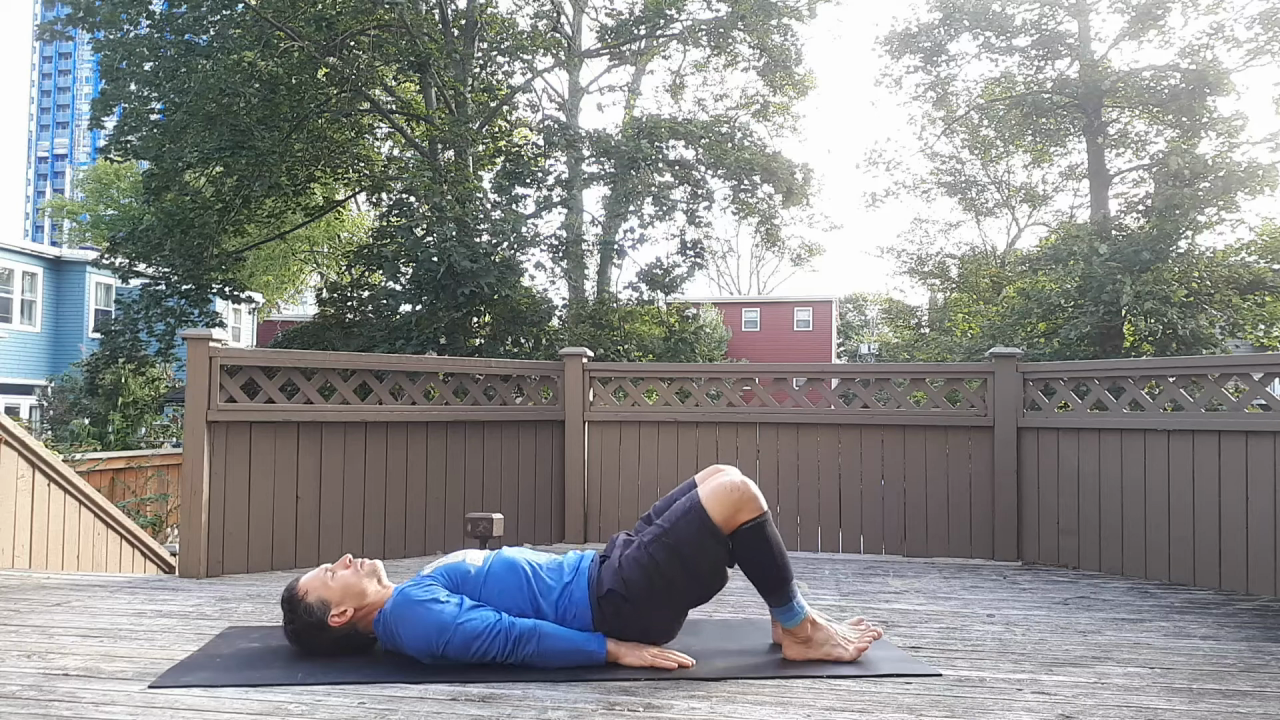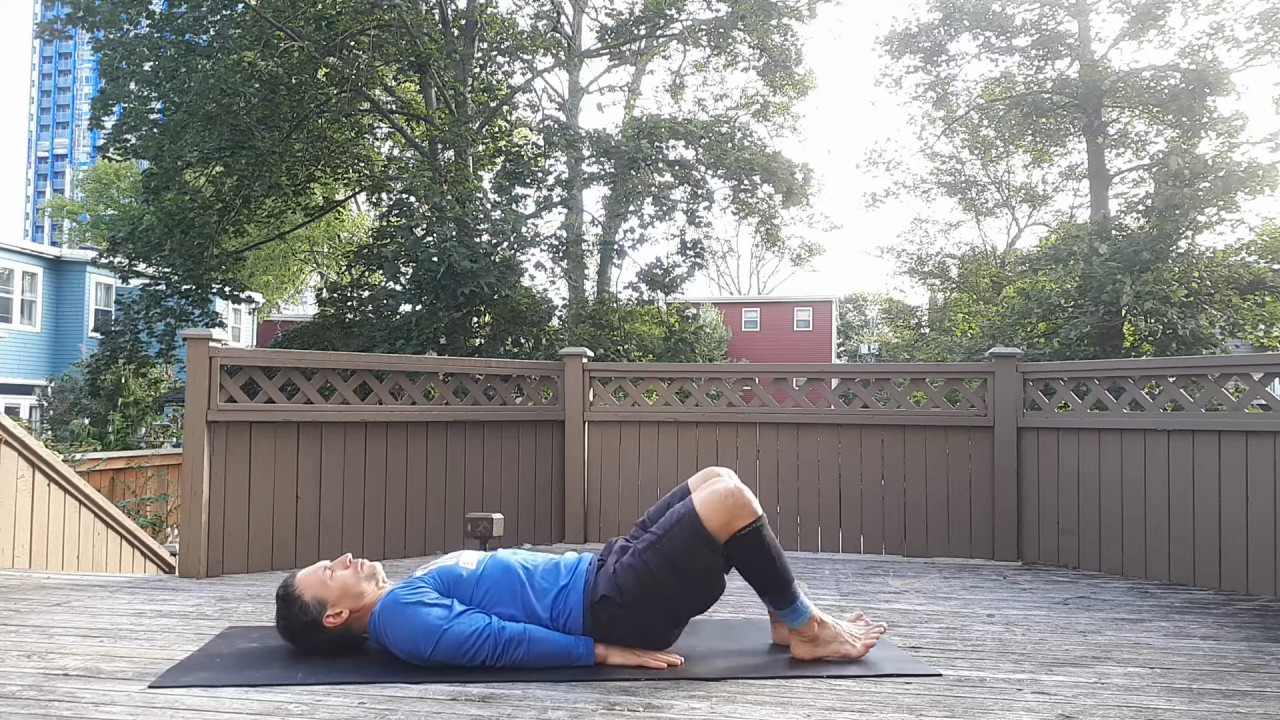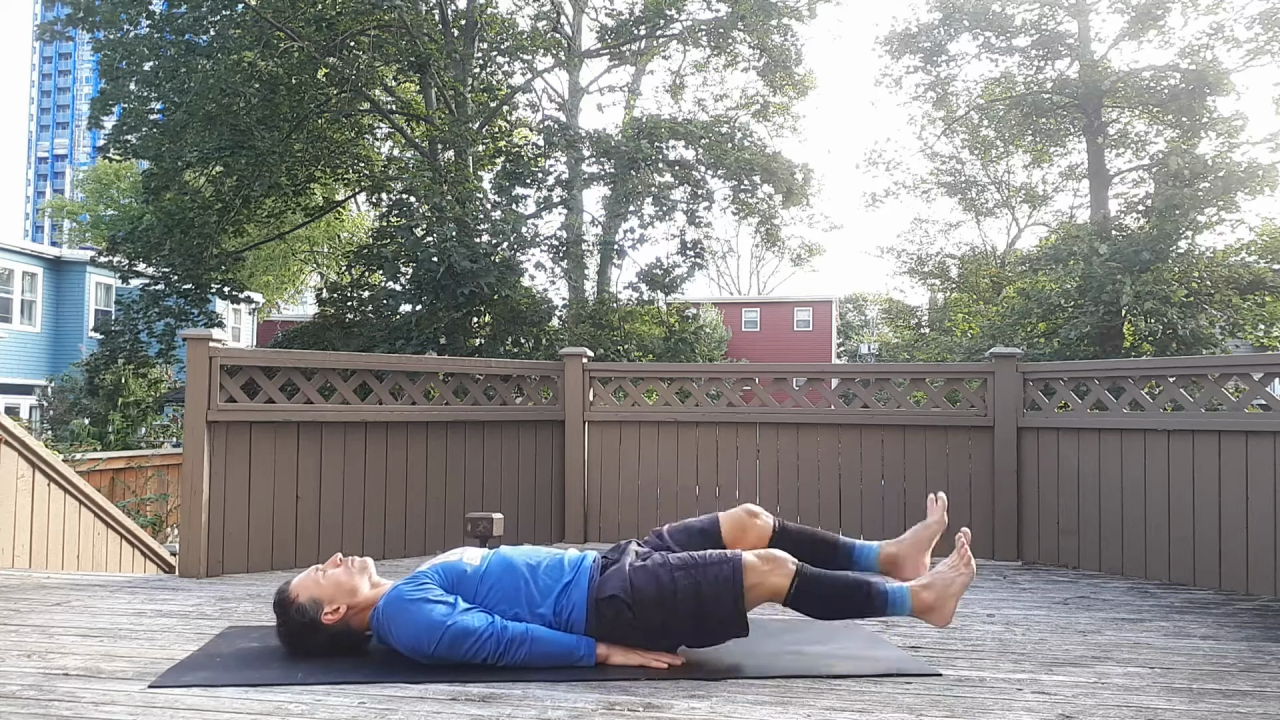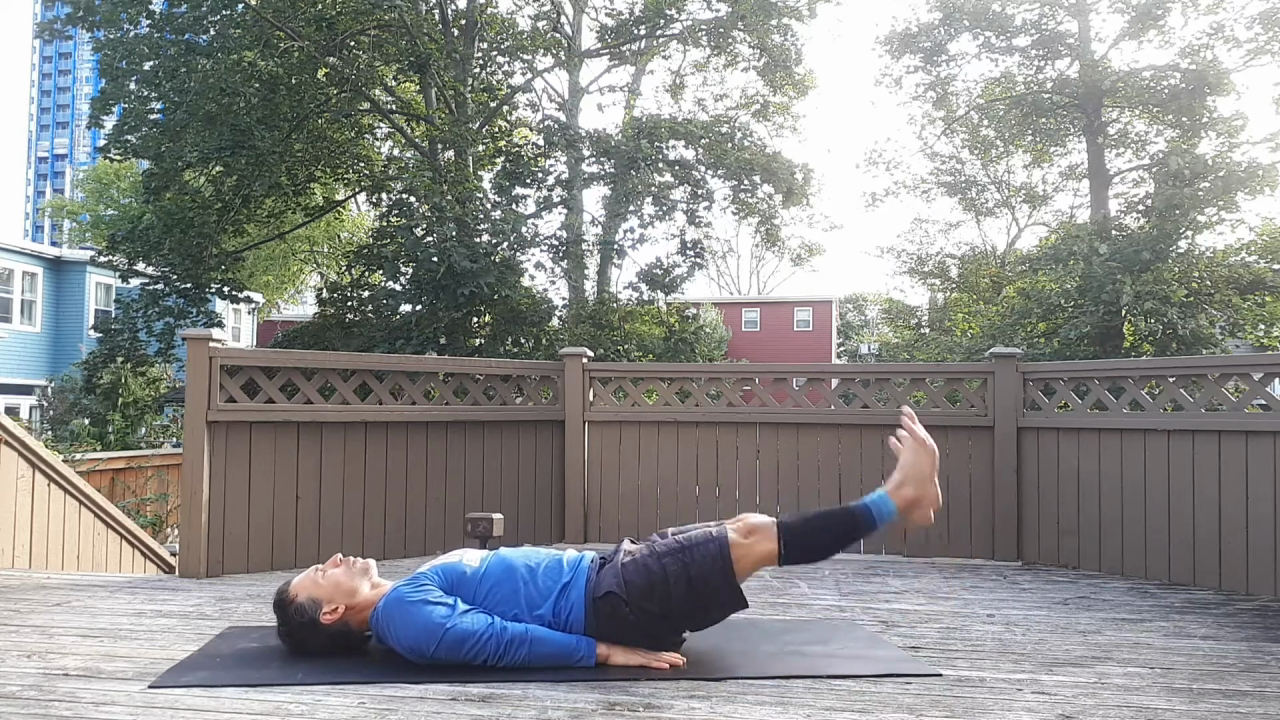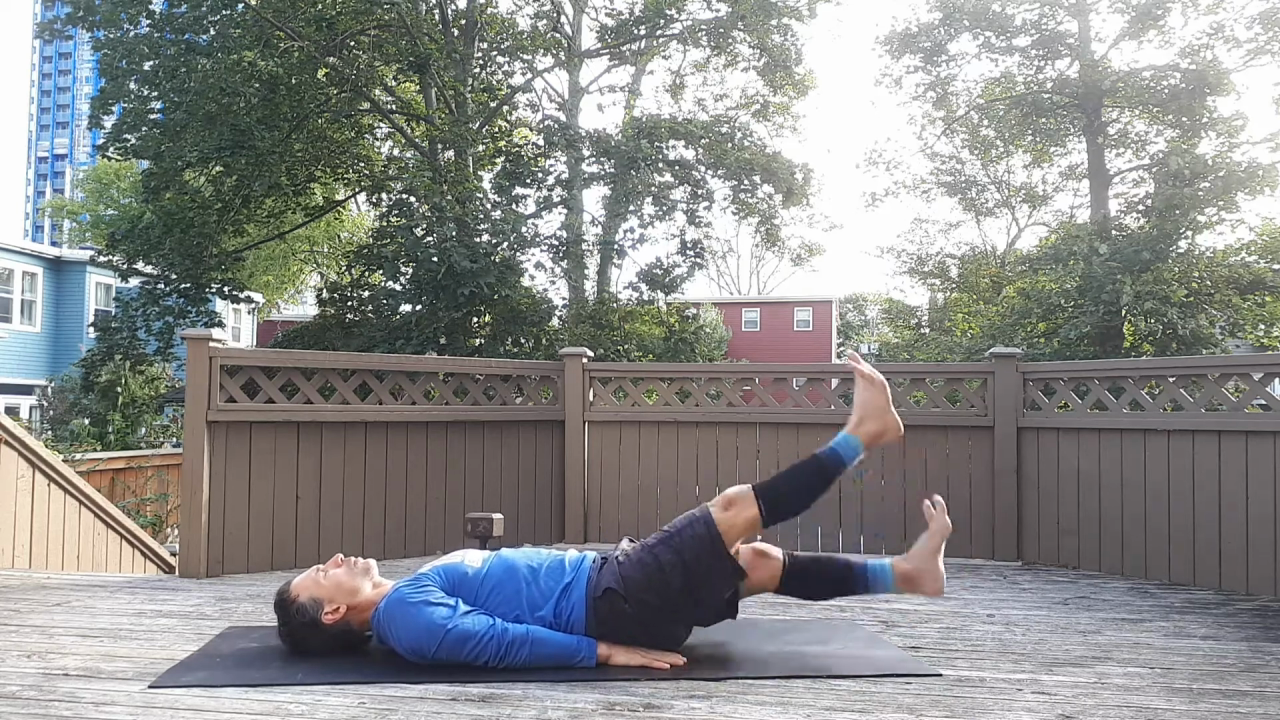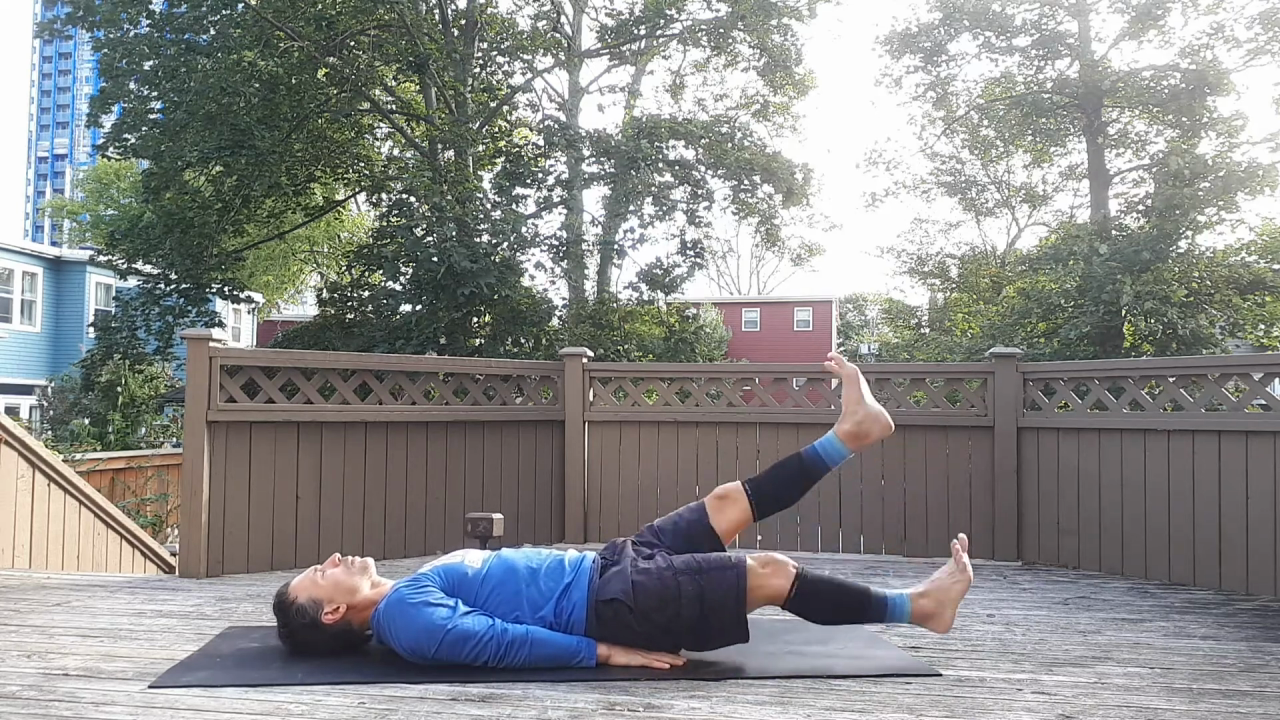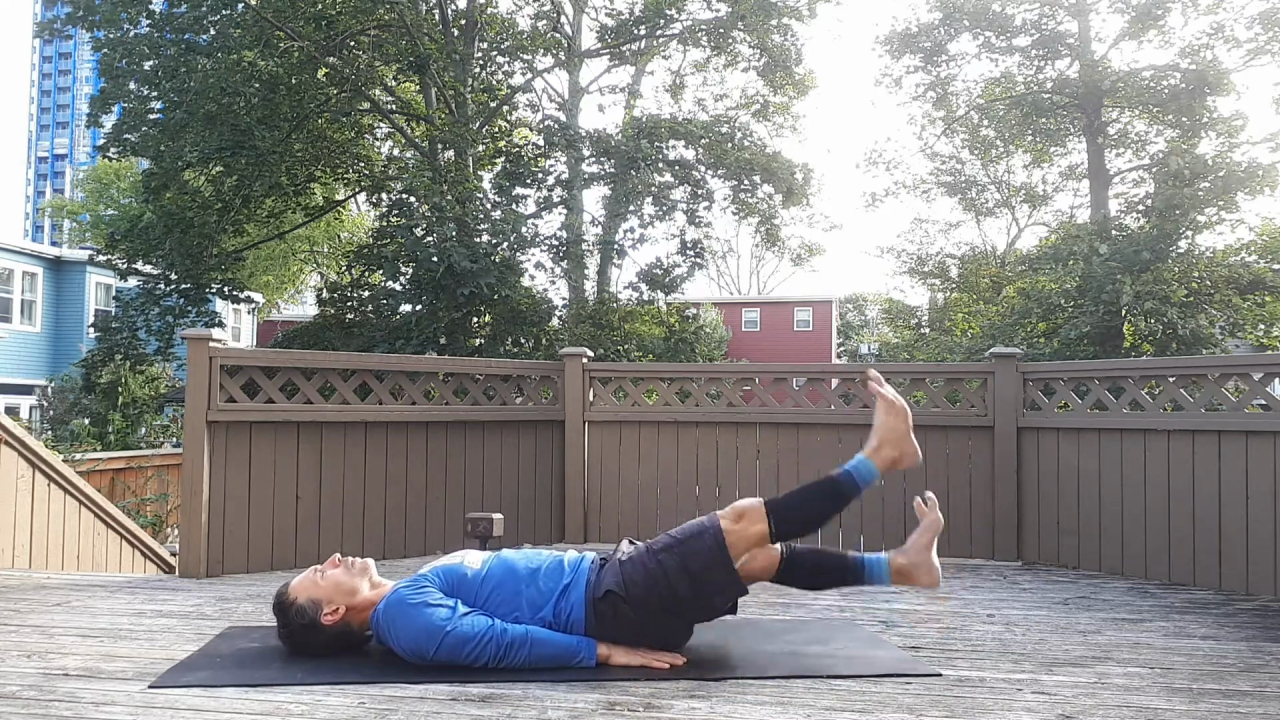
dt=0.5s
person 1, frame 1
left shoulder: (412, 596)
right shoulder: (410, 618)
right elbow: (512, 639)
right wrist: (616, 649)
left hip: (602, 574)
right hip: (615, 600)
left knee: (723, 477)
right knee: (738, 494)
left ankle: (790, 618)
right ankle: (802, 632)
person 1, frame 2
left shoulder: (407, 596)
right shoulder: (401, 620)
right elbow: (503, 641)
right wrist: (605, 650)
left hip: (599, 571)
right hip: (612, 607)
left knee: (716, 478)
right knee: (730, 499)
left ankle: (789, 619)
right ankle: (808, 628)
person 1, frame 3
left shoulder: (408, 592)
right shoulder: (404, 616)
right elbow: (500, 639)
right wrist: (607, 650)
left hip: (609, 569)
right hip: (613, 603)
left knee: (752, 524)
right knee: (771, 569)
left ankle: (888, 557)
right ankle: (916, 596)
person 1, frame 4
left shoulder: (407, 592)
right shoulder: (404, 618)
right elbow: (500, 640)
right wrist: (606, 650)
left hip: (602, 572)
right hip: (608, 606)
left knee: (748, 533)
right knee: (753, 537)
left ankle: (895, 501)
right ankle: (894, 499)
person 1, frame 5
left shoulder: (411, 591)
right shoulder: (405, 618)
right elbow: (503, 643)
right wrist: (609, 650)
left hip: (604, 575)
right hip: (612, 605)
left knee: (758, 560)
right knee: (737, 507)
left ankle: (902, 570)
right ankle: (861, 434)
person 1, frame 6
left shoulder: (412, 591)
right shoulder: (406, 618)
right elbow: (503, 641)
right wrist: (609, 650)
left hip: (606, 568)
right hip: (611, 604)
left knee: (729, 502)
right knee: (770, 572)
left ankle: (848, 433)
right ankle: (915, 606)
person 1, frame 7
left shoulder: (414, 585)
right shoulder: (404, 620)
right elbow: (499, 640)
right wrist: (605, 649)
left hip: (604, 573)
right hip: (609, 601)
left knee: (762, 553)
right knee: (747, 519)
left ankle: (898, 566)
right ankle: (876, 459)
